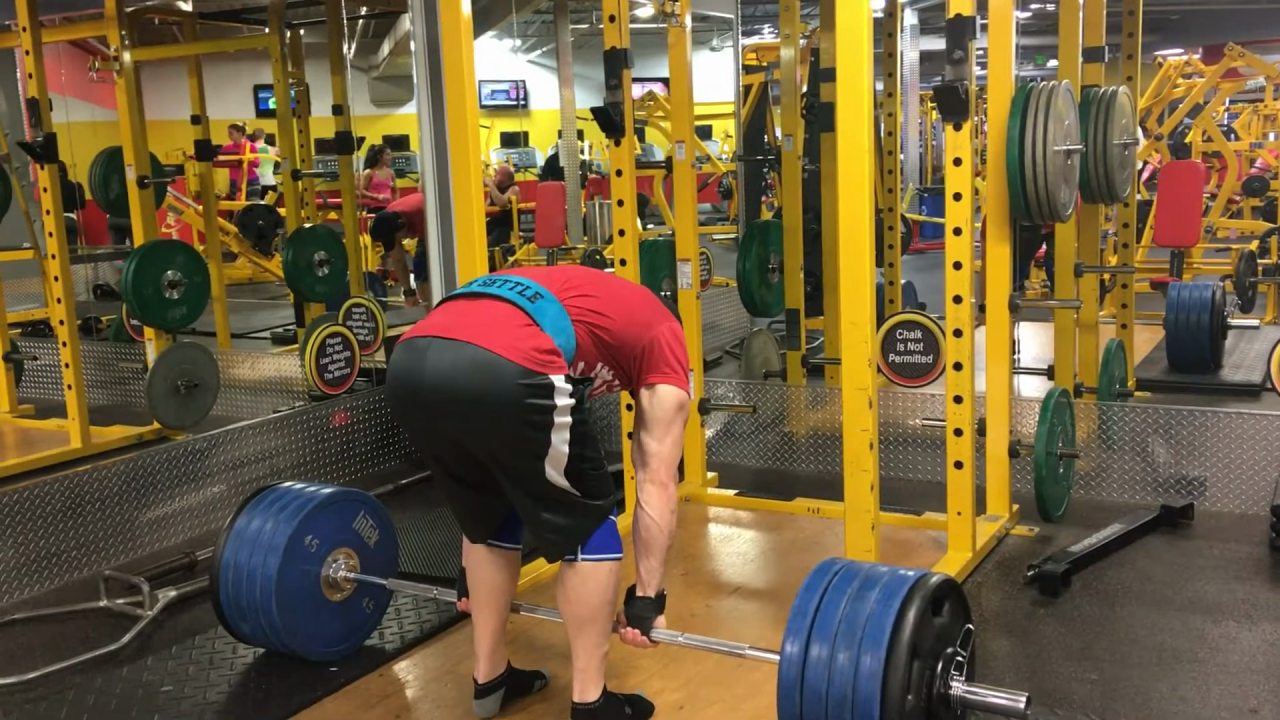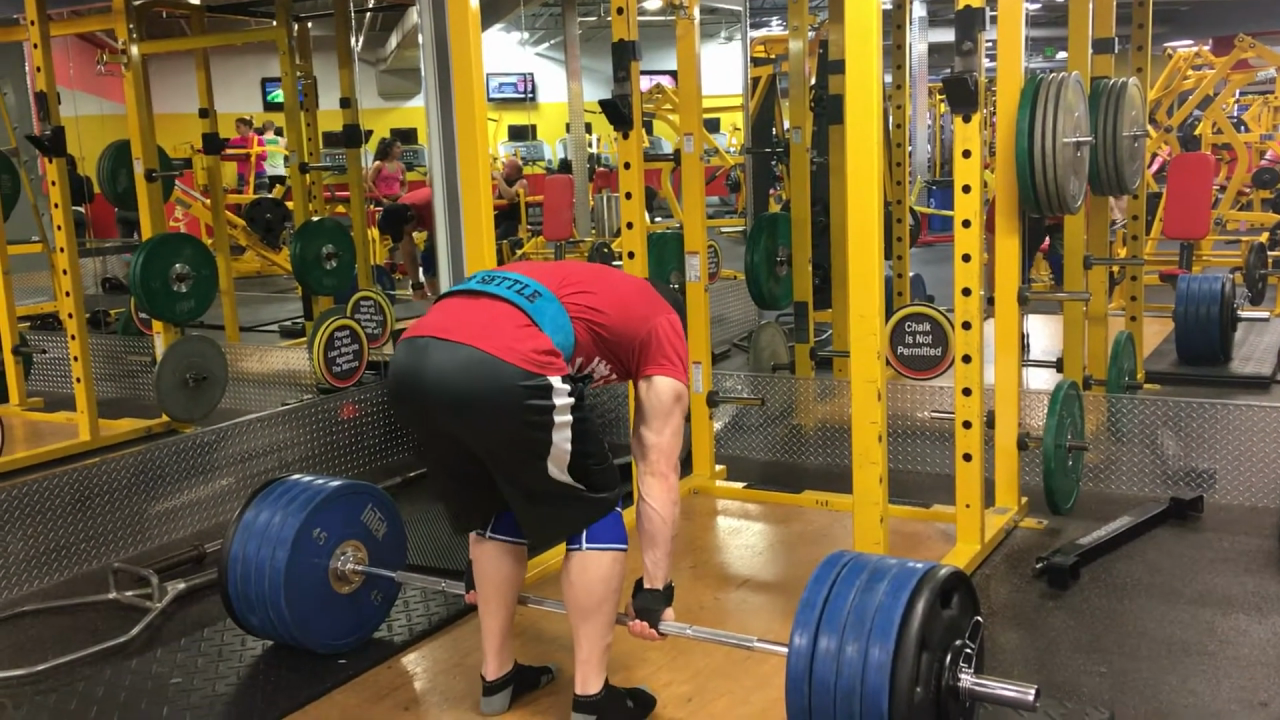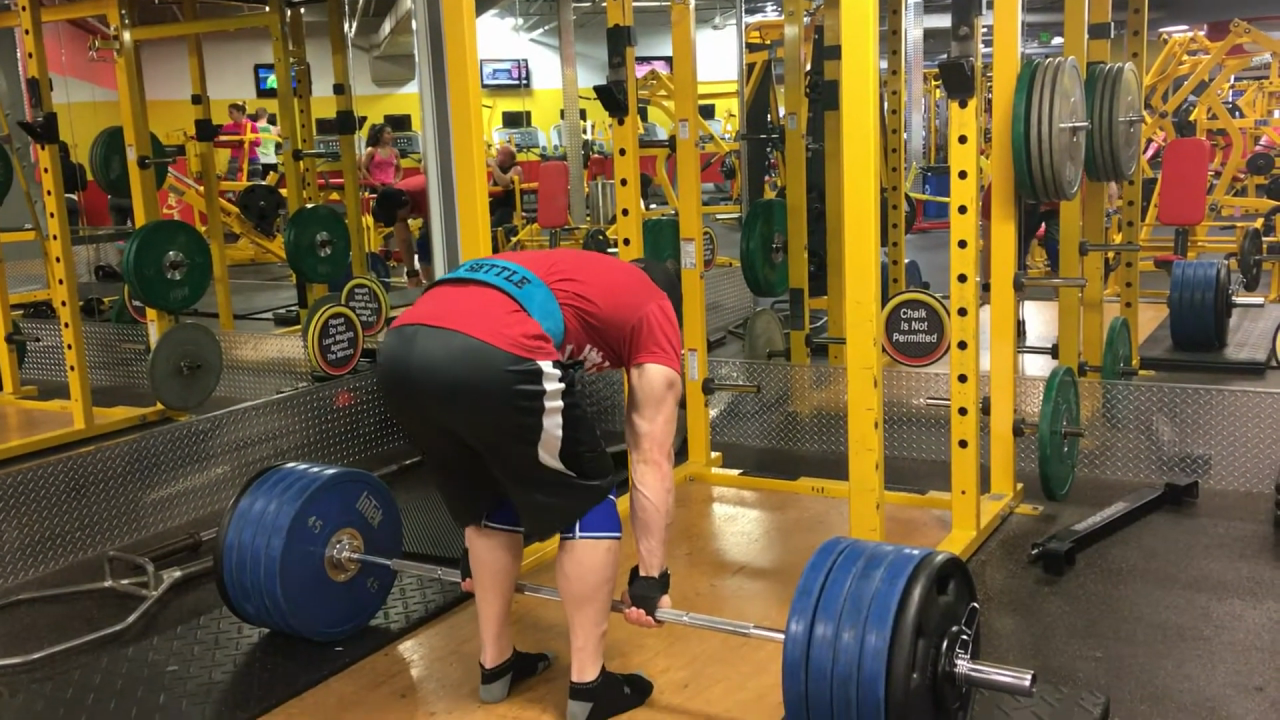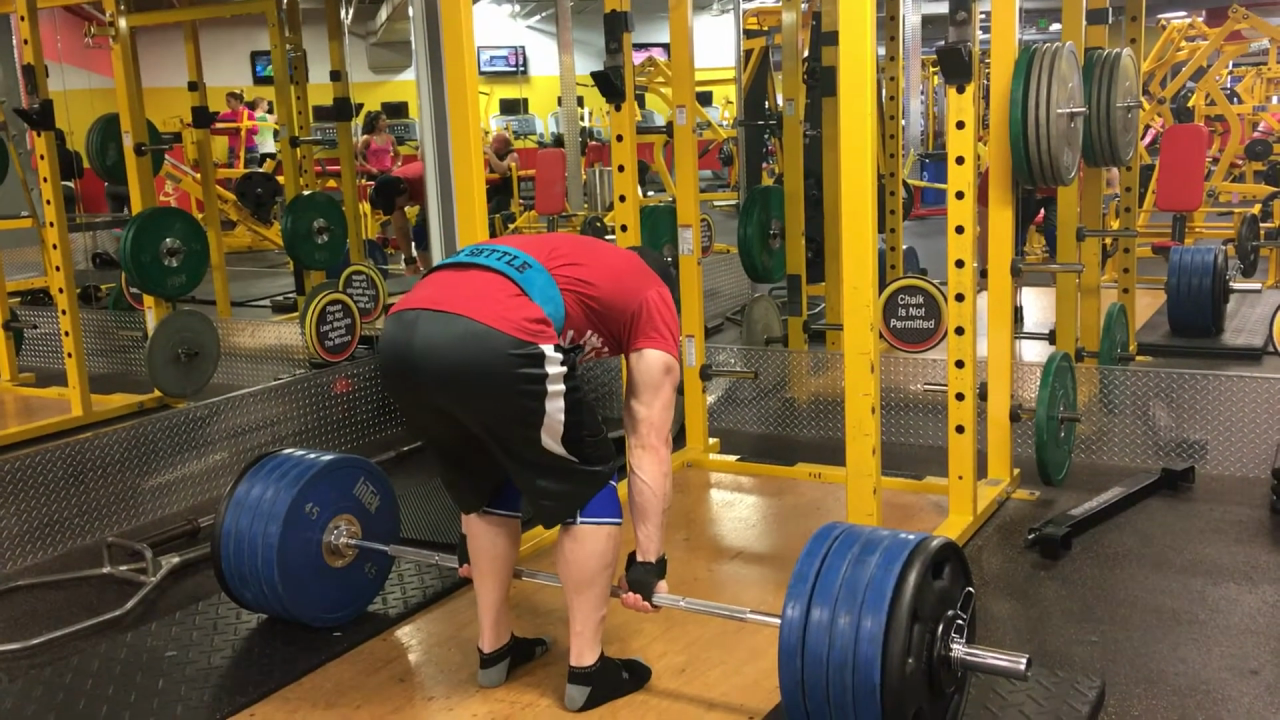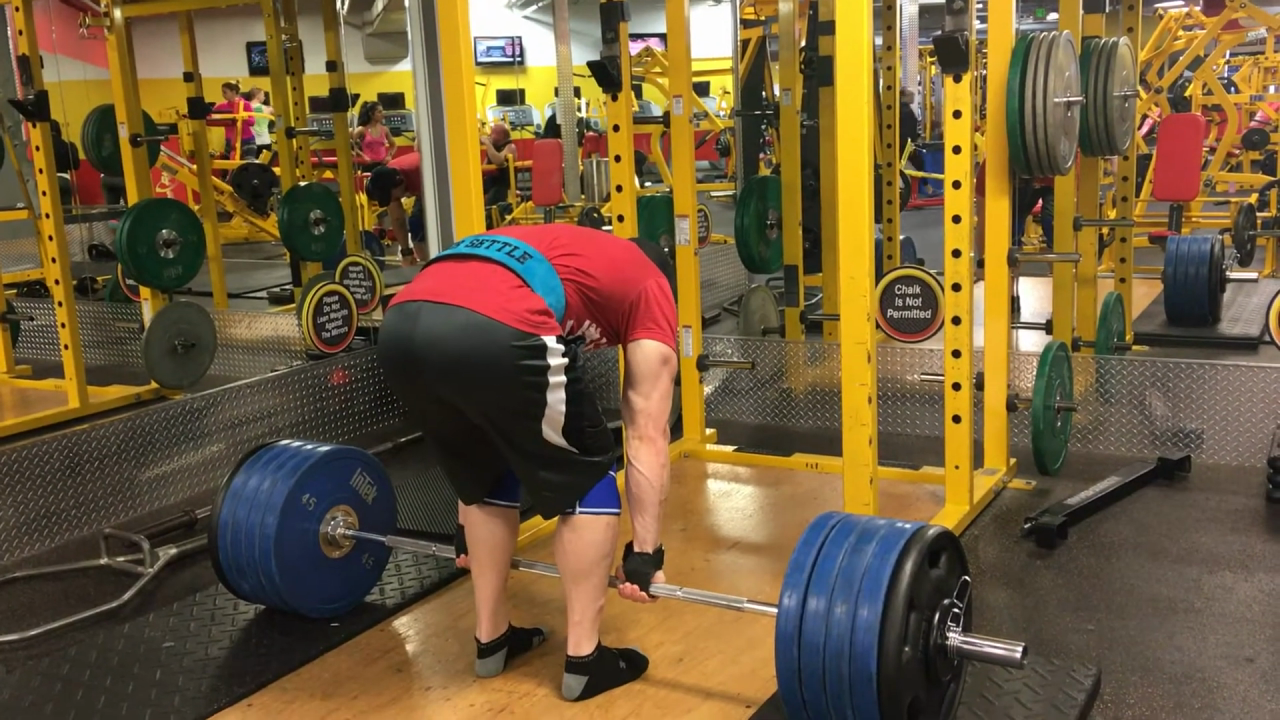
dt=0.5s
person 1, frame 1
right shoulder: (662, 336)
left elbow: (511, 469)
right elbow: (656, 481)
left wrist: (474, 574)
right wrist: (648, 597)
left hip: (411, 361)
right hip: (502, 372)
left knee: (489, 512)
right knee: (587, 523)
left ankle: (489, 679)
person 1, frame 2
right shoulder: (661, 325)
left elbow: (505, 466)
right elbow: (658, 471)
left wrist: (478, 567)
right wrist: (654, 590)
left hip: (412, 358)
right hip: (503, 370)
left knee: (495, 509)
right knee: (592, 514)
left ankle: (497, 676)
person 1, frame 3
right shoulder: (655, 311)
left elbow: (493, 446)
right elbow: (651, 459)
left wrist: (472, 557)
right wrist: (650, 577)
left hip: (401, 348)
right hip: (492, 358)
left knee: (490, 499)
right knee: (586, 501)
left ankle: (495, 663)
person 1, frame 4
right shoulder: (651, 297)
left elbow: (496, 433)
right elbow: (649, 443)
left wrist: (470, 540)
right wrist: (649, 562)
left hip: (401, 334)
right hip: (495, 342)
left knee: (489, 483)
right knee: (587, 487)
left ankle: (493, 649)
right ankle: (587, 671)
person 1, frame 5
right shoulder: (649, 286)
left elbow: (496, 421)
right elbow: (647, 434)
left wrist: (467, 531)
right wrist: (646, 554)
left hip: (402, 326)
right hip: (496, 334)
left knee: (488, 473)
right knee: (587, 478)
left ankle: (491, 640)
right ankle: (584, 661)
